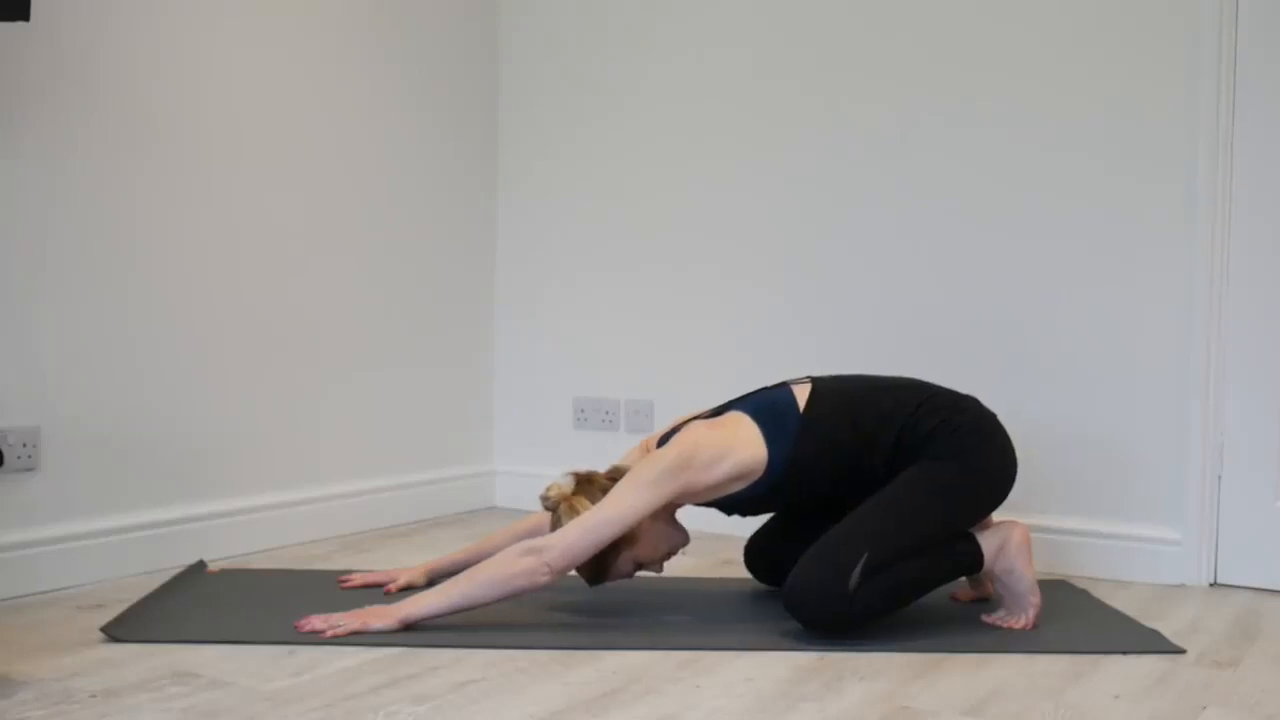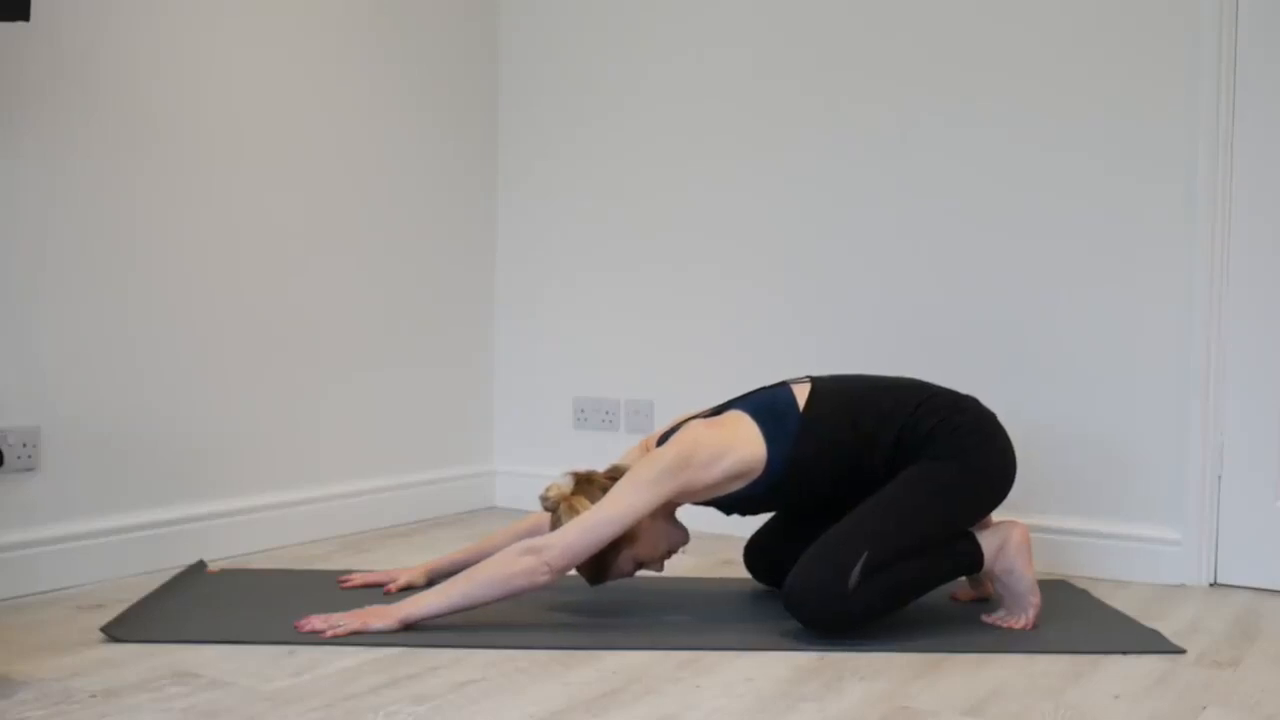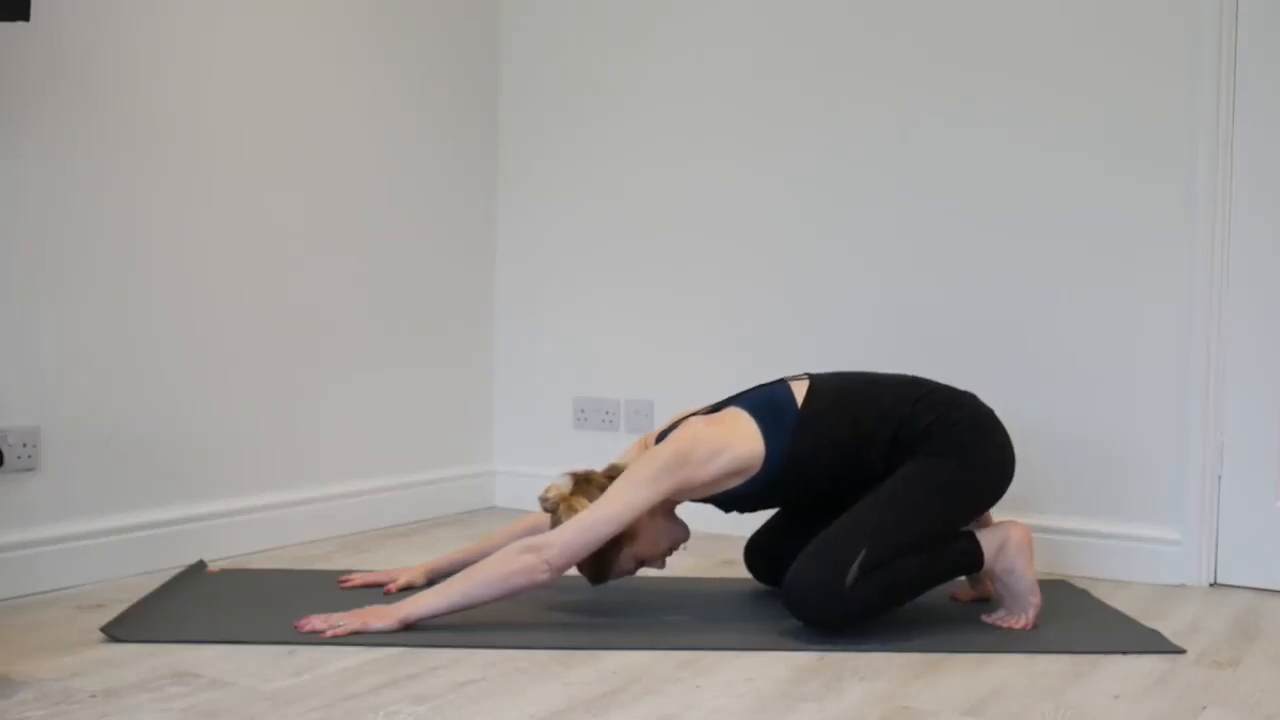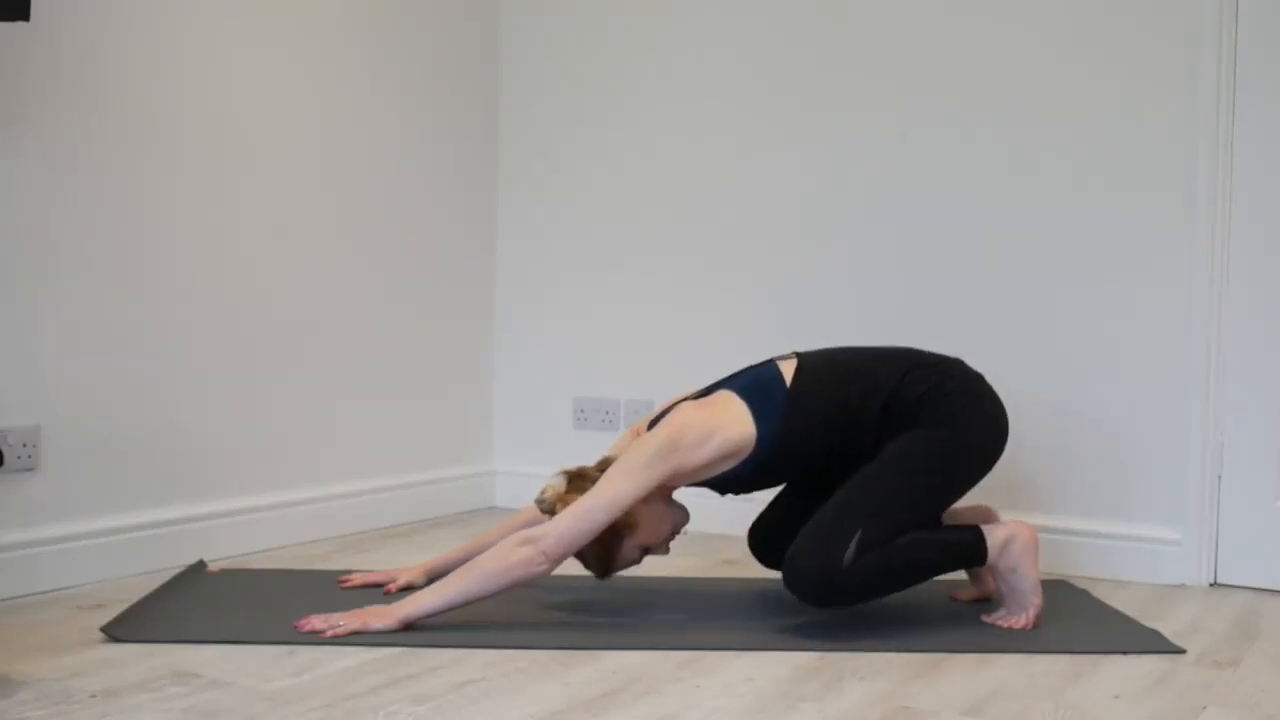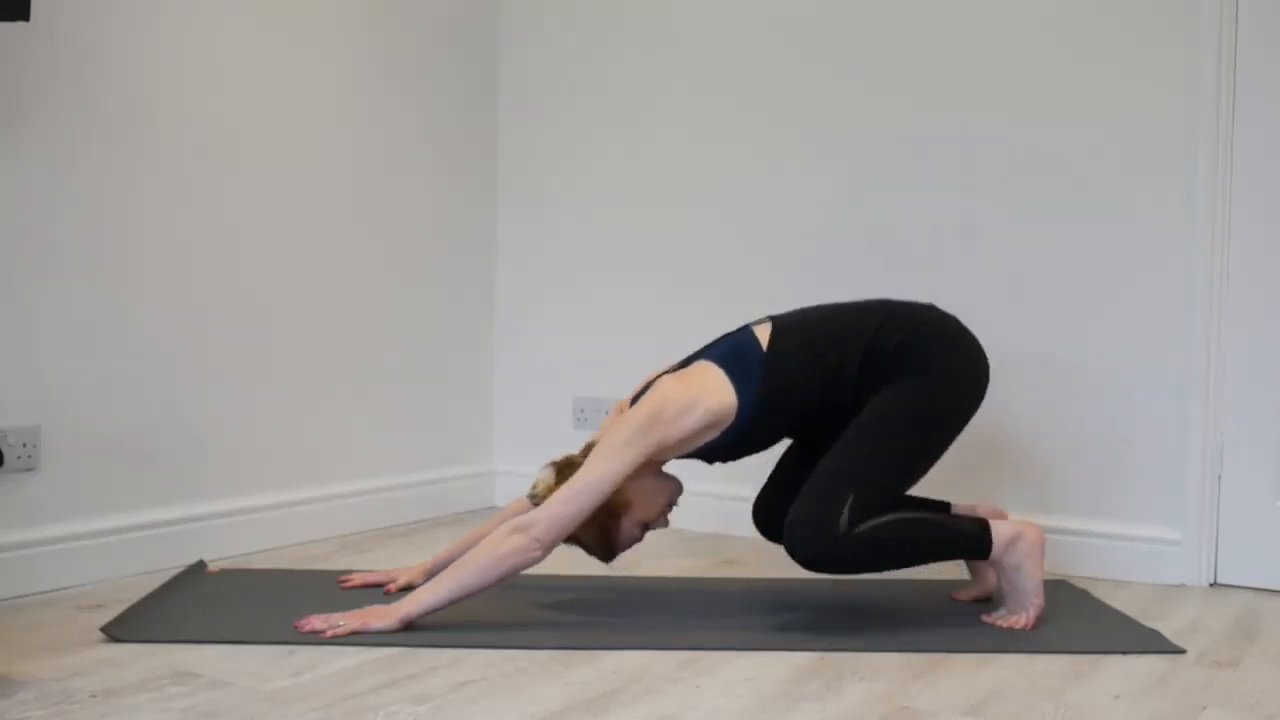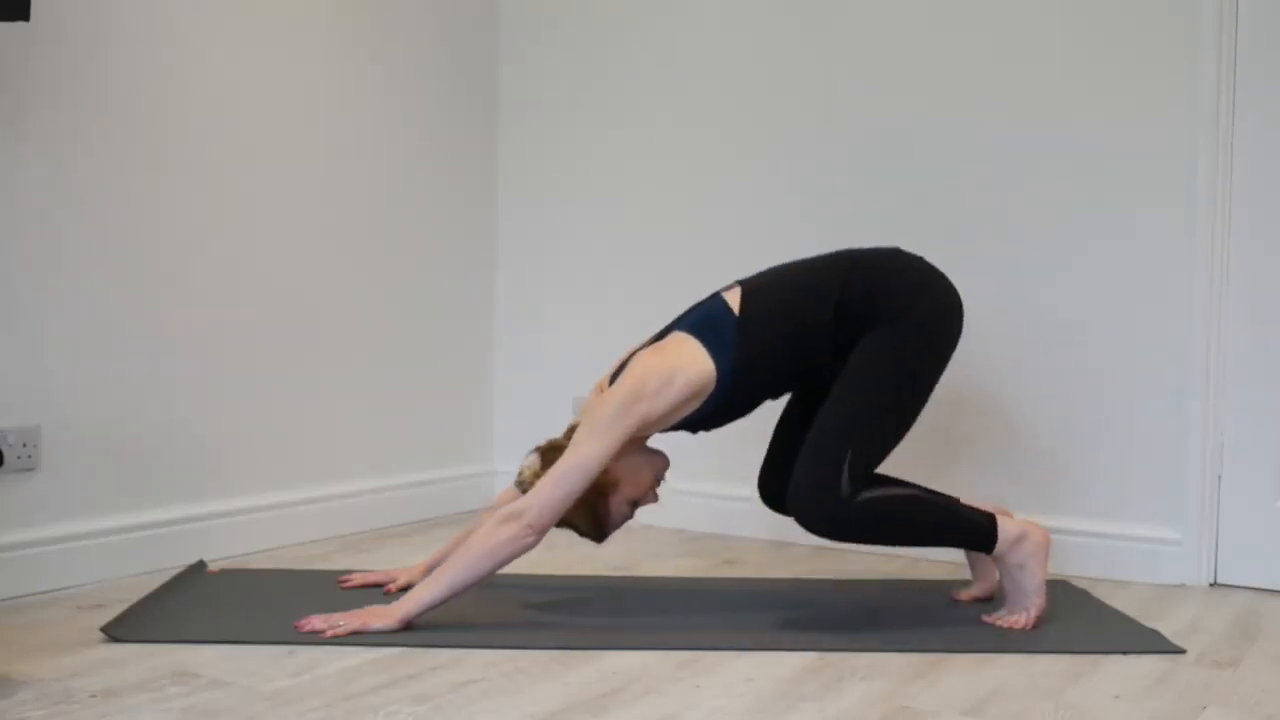
dt=0.3s
person 1, frame 1
left shoulder: (680, 467)
right shoulder: (660, 455)
left elbow: (542, 560)
right elbow: (548, 524)
left wrist: (403, 614)
right wrist: (429, 569)
left hip: (960, 446)
right hip: (903, 446)
left knee: (820, 598)
right knee: (771, 561)
left ankle: (990, 549)
right ankle: (954, 535)
person 1, frame 2
left shoulder: (681, 465)
right shoulder: (659, 455)
left elbow: (540, 559)
right elbow: (547, 523)
left wrist: (402, 614)
right wrist: (428, 570)
left hip: (959, 445)
right hip: (904, 445)
left knee: (820, 598)
right knee: (770, 562)
left ankle: (990, 548)
right ankle: (955, 533)
person 1, frame 3
left shoulder: (680, 463)
right shoulder: (662, 452)
left elbow: (542, 558)
right elbow: (546, 524)
left wrist: (403, 613)
right wrist: (428, 569)
left hip: (958, 442)
right hip: (901, 442)
left knee: (820, 595)
right knee: (771, 562)
left ankle: (991, 548)
right ankle: (954, 532)
person 1, frame 4
left shoulder: (674, 449)
right shoulder: (655, 441)
left elbow: (540, 549)
right elbow: (544, 518)
left wrist: (402, 613)
right wrist: (425, 568)
left hip: (949, 412)
right hip: (900, 414)
left knee: (818, 573)
right knee: (775, 544)
left ankle: (995, 544)
right ankle: (957, 523)
person 1, frame 5
left shoulder: (655, 424)
right shoulder: (641, 420)
left elbow: (532, 536)
right elbow: (534, 506)
left wrist: (403, 611)
right wrist: (423, 568)
left hip: (930, 358)
right hip: (880, 365)
left knee: (818, 538)
right knee: (778, 518)
left ankle: (1004, 541)
right ankle: (973, 522)
person 1, frame 6
left shoulder: (636, 400)
right shoulder: (624, 394)
left elbow: (523, 522)
right elbow: (524, 496)
left wrist: (402, 610)
right wrist: (422, 568)
left hip: (901, 305)
right hip: (861, 316)
left knee: (823, 502)
right knee: (784, 490)
left ankle: (1008, 537)
right ankle: (977, 521)
